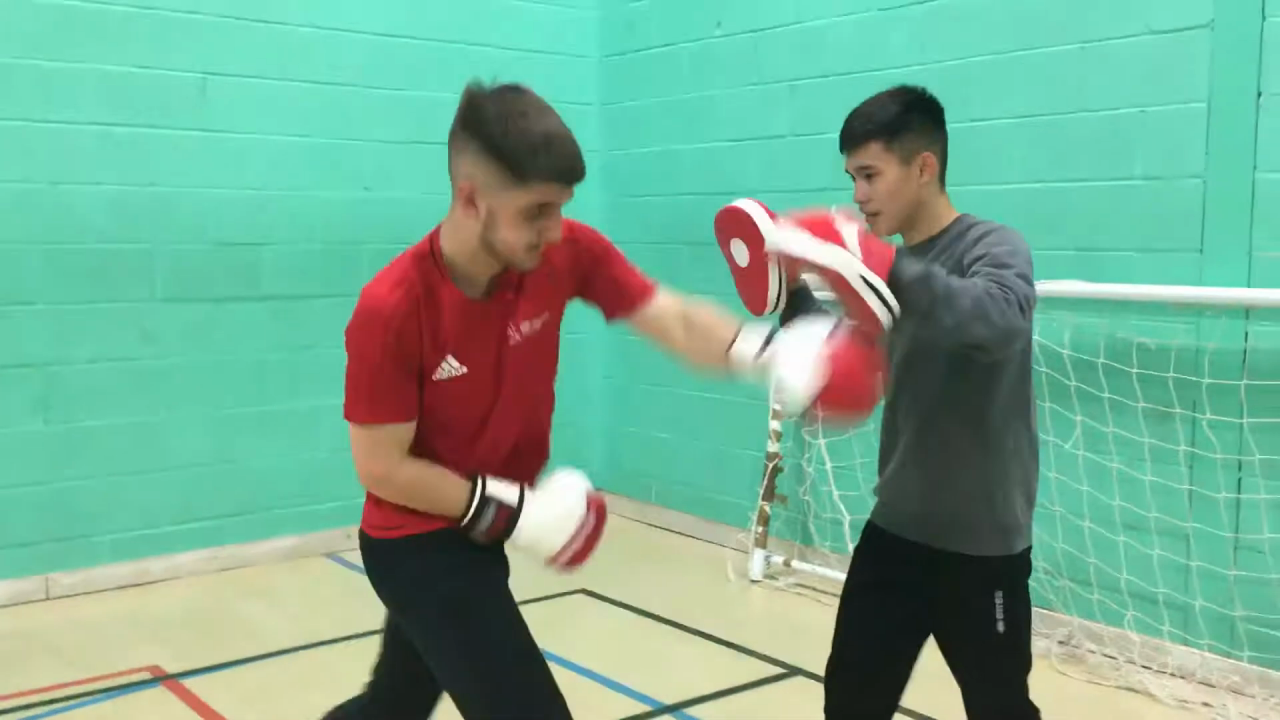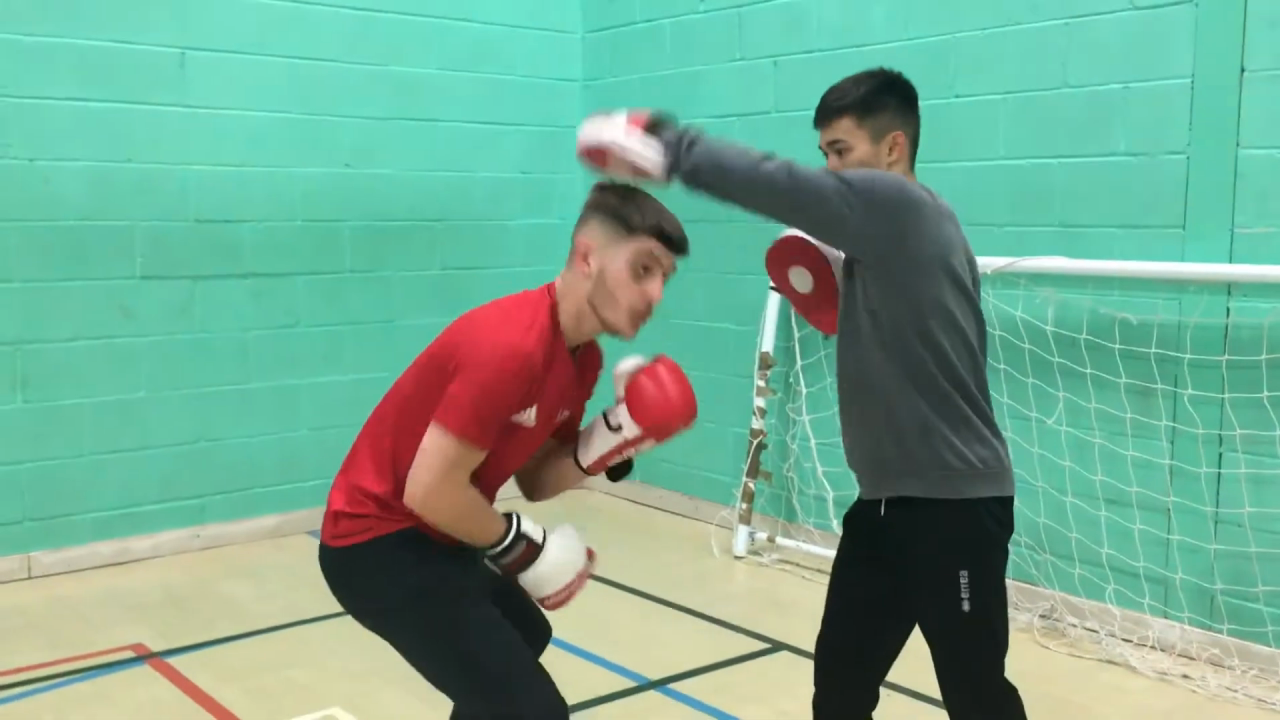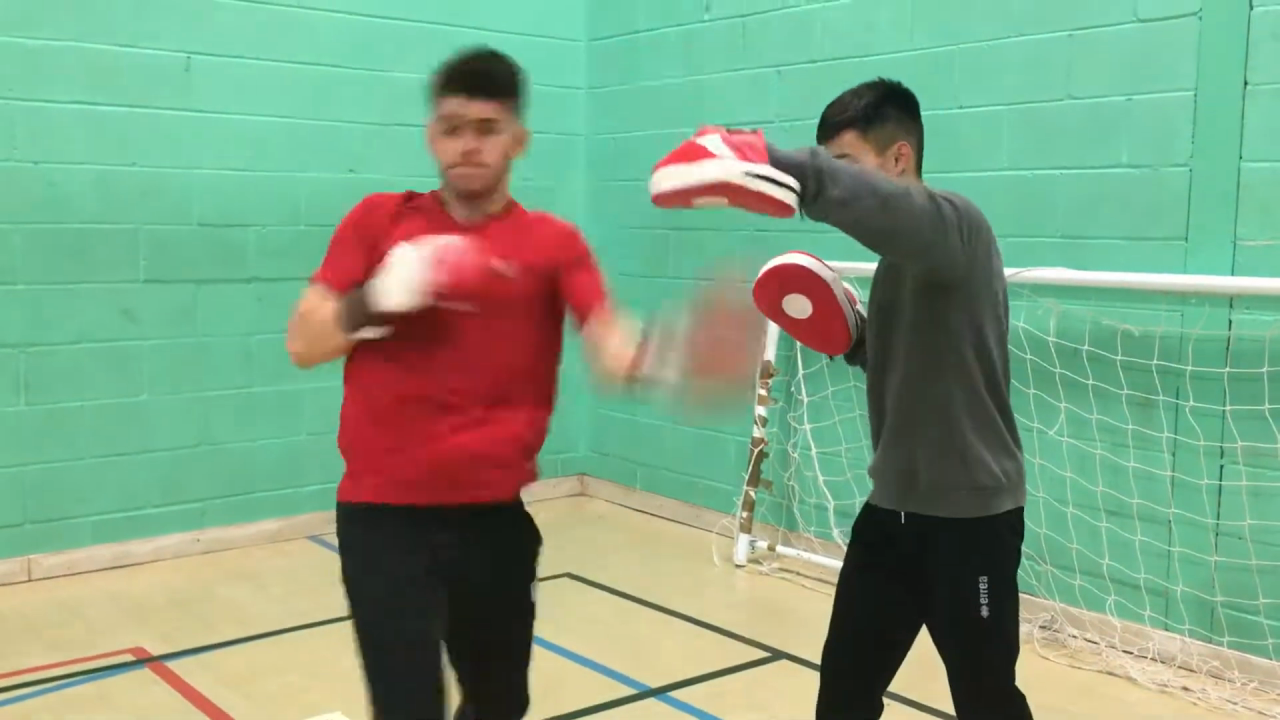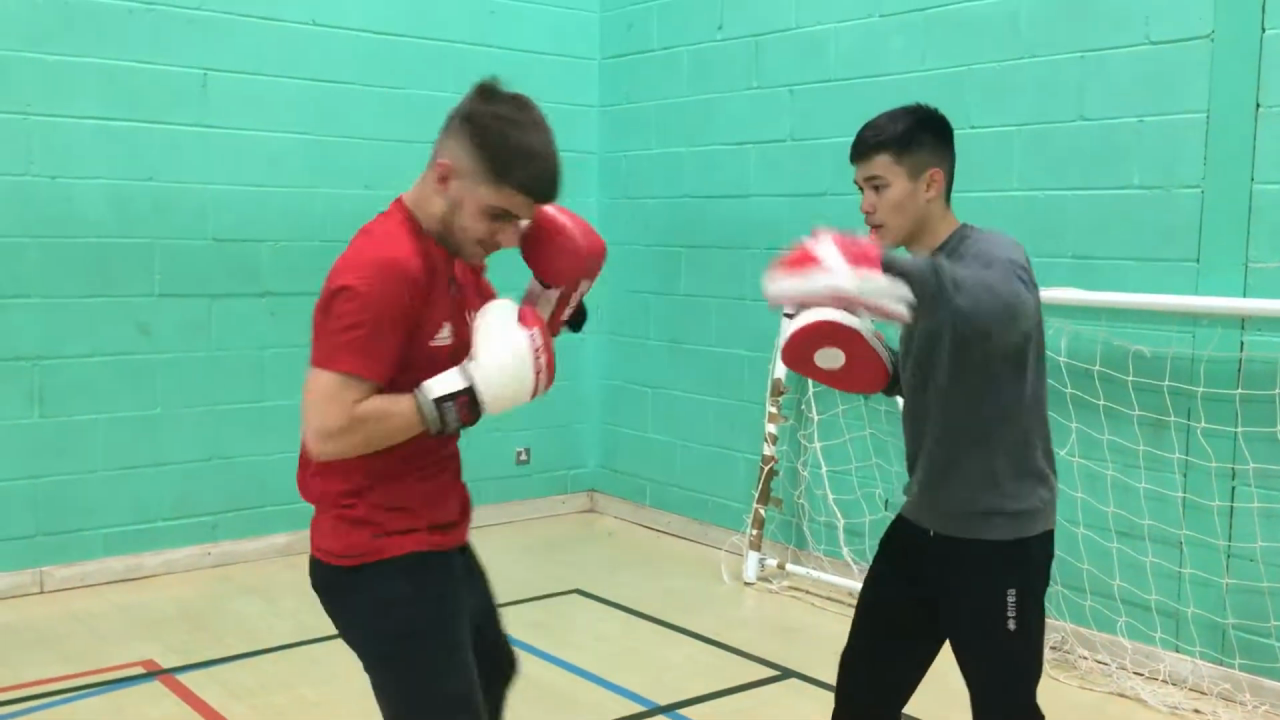
dt=0.5s
person 1, frame 1
left shoulder: (992, 249)
right shoulder: (895, 267)
left elbow: (1000, 317)
left wrist: (893, 272)
right wrist: (794, 301)
left hip: (982, 542)
right hip: (896, 529)
person 1, frame 2
left shoulder: (894, 208)
right shoulder: (889, 226)
left elbow: (772, 182)
left wrist: (665, 141)
right wrist: (839, 313)
left hip: (955, 502)
right hip: (886, 498)
person 1, frame 3
left shoulder: (953, 225)
right shoulder: (902, 255)
left elbow: (885, 203)
left wrist: (782, 165)
right wrist: (848, 338)
left hip: (971, 512)
right hip: (896, 509)
person 1, frame 4
left shoulder: (992, 260)
right shoulder: (928, 281)
left elbow: (1002, 312)
left wrist: (891, 267)
right wrist: (887, 372)
left hip: (1000, 538)
right hip: (923, 525)
person 2, frame 1
left shoulder: (561, 252)
right shoulder: (388, 309)
left elbow: (671, 319)
right elbow: (379, 467)
left wrist: (766, 346)
right wrist: (511, 506)
left hip: (488, 525)
right hip: (417, 542)
person 2, frame 2
left shoulder: (582, 357)
right shoulder: (513, 347)
left elbow: (537, 480)
right elbow: (430, 492)
left wrist: (608, 441)
right wrist: (525, 547)
left hip: (430, 532)
right hip: (378, 540)
left knee: (522, 638)
person 2, frame 3
left shoulder: (553, 241)
right shoulder: (380, 220)
left elbow: (613, 351)
right elbow: (304, 342)
left wrist: (683, 354)
right wrist: (382, 303)
left hip: (493, 515)
right hip: (386, 513)
person 2, frame 4
left shoulder: (461, 254)
right shoulder: (380, 272)
left elbow: (516, 368)
right elbow: (328, 432)
left wrist: (557, 303)
right wrist: (461, 394)
left hip: (436, 542)
right hip: (378, 563)
